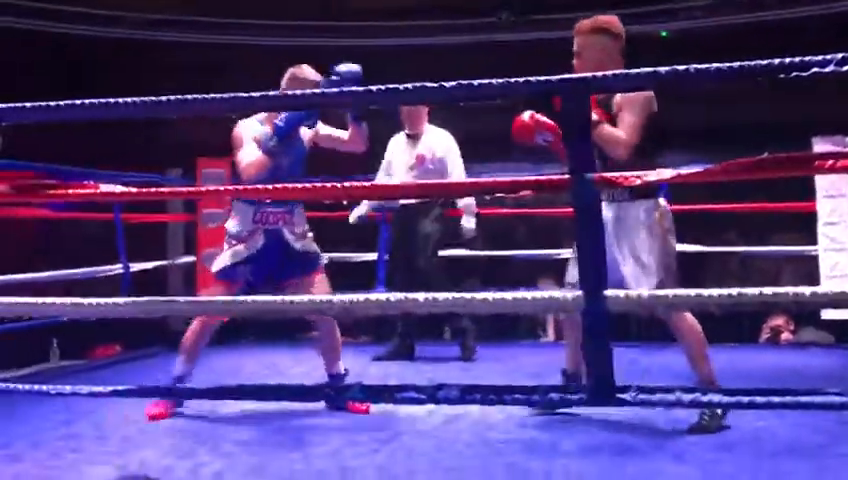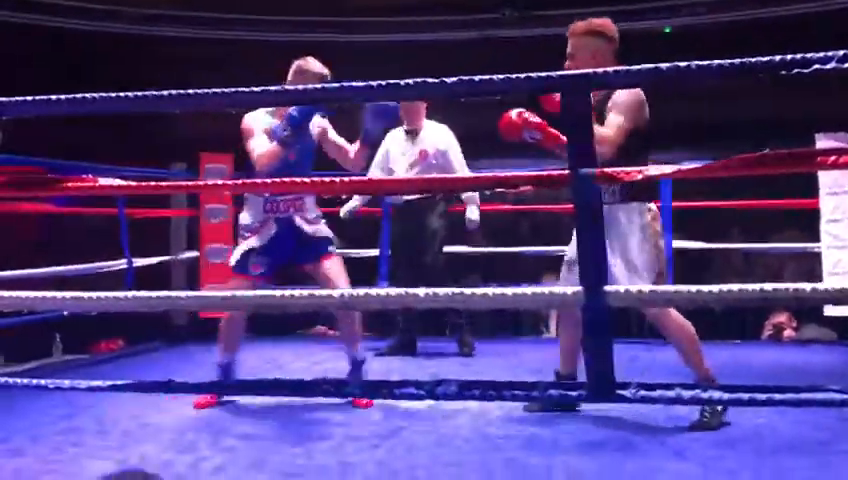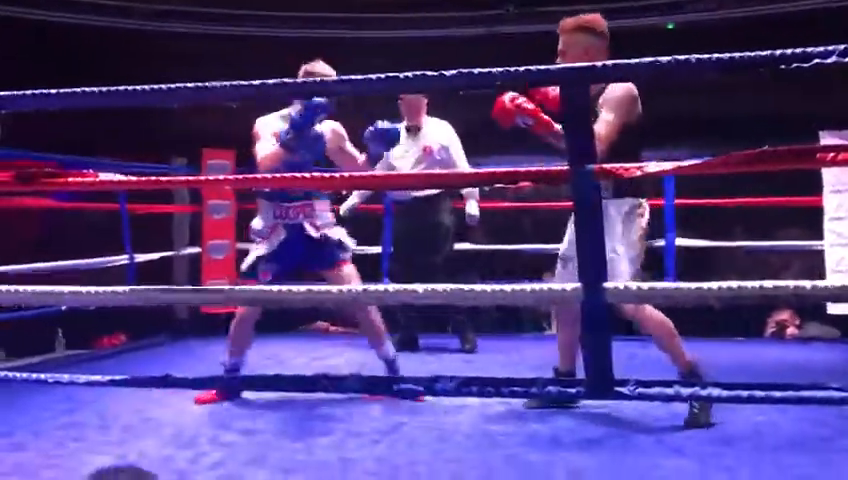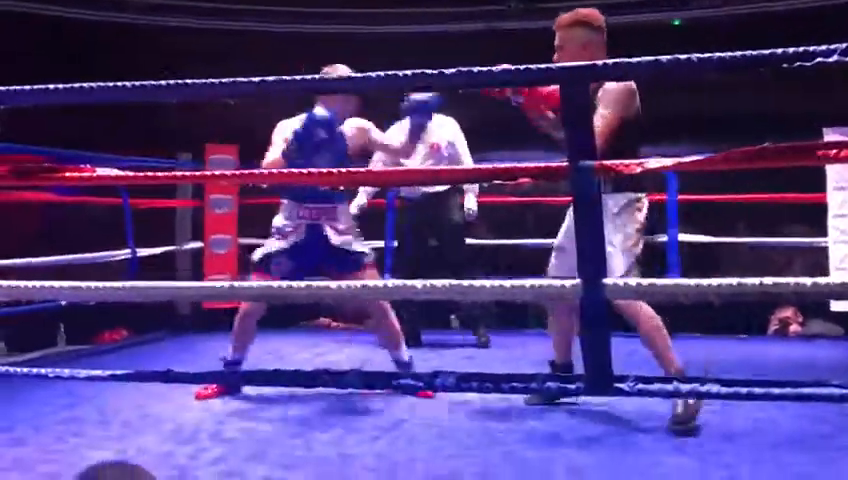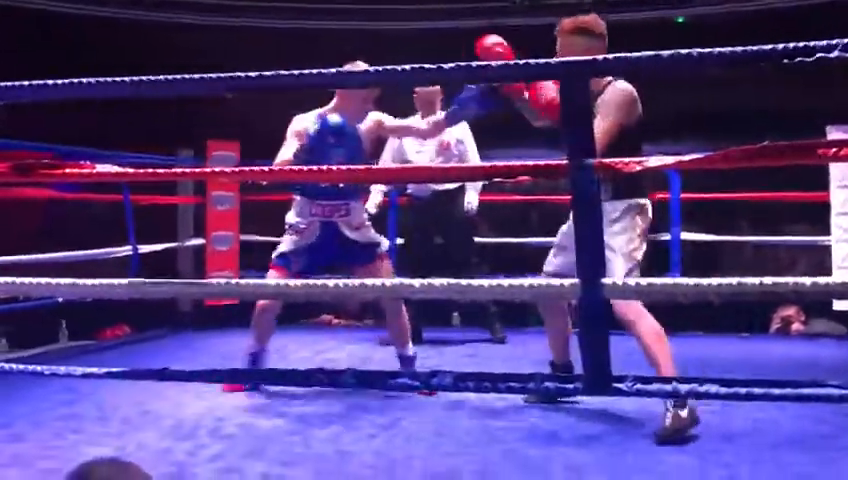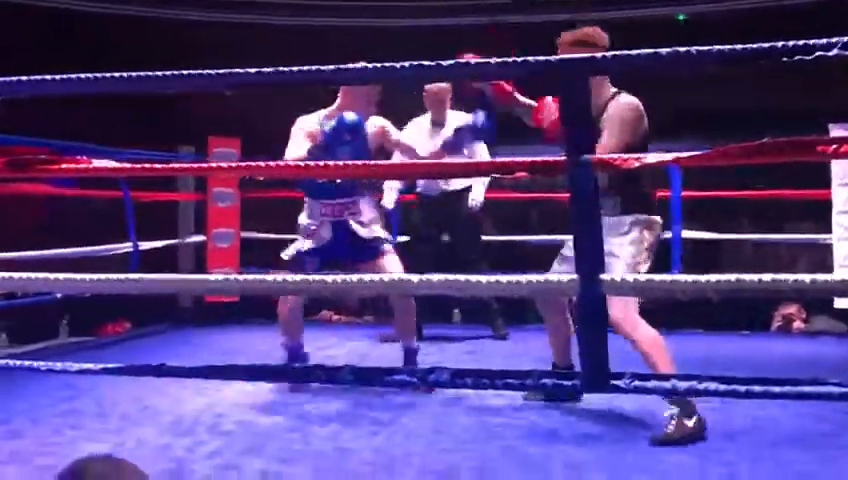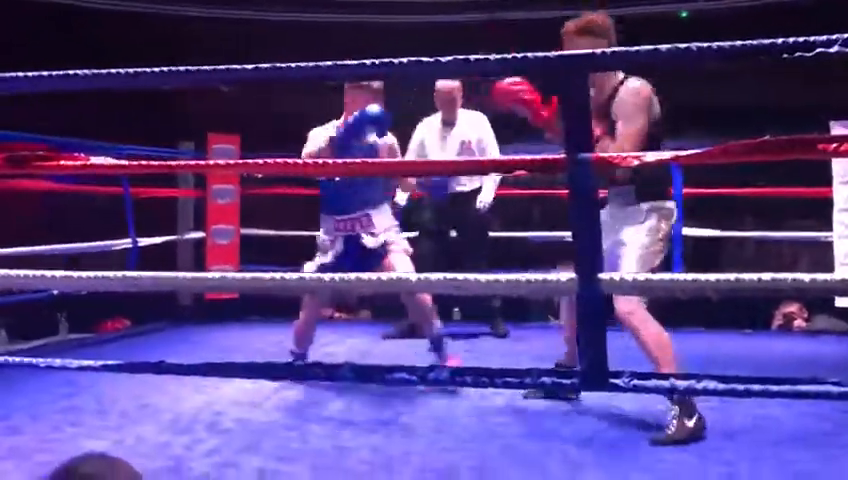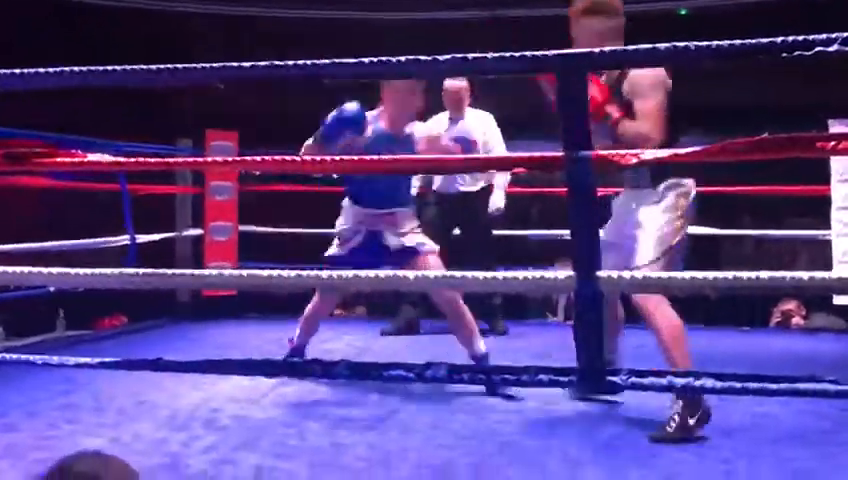
dt=0.1s
person 1, frame 1
left shoulder: (635, 92)
right shoulder: (598, 98)
left elbow: (620, 149)
left wrist: (587, 115)
right wrist: (554, 137)
left hip: (639, 211)
right hip: (606, 211)
left knee: (666, 306)
right ankle: (572, 382)
person 1, frame 2
left shoulder: (627, 95)
right shoulder: (591, 98)
left elbow: (606, 148)
right wrist: (543, 134)
left hip: (630, 213)
right hip: (597, 213)
left knee: (655, 308)
right knee: (569, 301)
left ankle: (711, 392)
right ankle: (565, 387)
person 1, frame 3
left shoulder: (620, 91)
right shoulder: (585, 94)
left elbow: (597, 147)
left wrist: (563, 109)
right wrist: (536, 120)
left hip: (620, 209)
left knee: (629, 303)
right knee: (564, 297)
left ankle: (693, 378)
right ankle: (565, 382)
person 1, frame 4
left shoulder: (618, 86)
left elbow: (594, 142)
right elbow: (566, 134)
left wrist: (558, 104)
right wrist: (529, 99)
left hip: (618, 202)
left knee: (621, 297)
left ankle: (682, 384)
right ankle: (562, 374)
person 1, frame 5
left shoulder: (619, 93)
left elbow: (591, 150)
right elbow: (539, 113)
left wrist: (562, 110)
right wrist: (510, 76)
left hip: (622, 211)
left knee: (623, 302)
left ankle: (680, 401)
right ankle: (561, 374)
person 1, frame 6
left shoulder: (624, 107)
right shoulder: (583, 104)
left elbow: (597, 170)
right elbow: (539, 118)
left wrist: (564, 130)
right wrist: (504, 93)
left hip: (629, 223)
right hip: (598, 221)
left knee: (620, 312)
right knee: (549, 294)
left ankle: (685, 409)
right ankle: (563, 375)
person 1, frame 7
left shoulder: (633, 93)
right shoulder: (591, 94)
left elbow: (623, 163)
right elbow: (567, 139)
left wrist: (588, 130)
right wrist: (532, 110)
left hip: (644, 211)
right hip: (616, 210)
left knee: (627, 306)
right knee: (574, 291)
left ankle: (686, 411)
right ankle: (568, 373)
person 1, frame 8
left shoulder: (645, 74)
right shoulder: (600, 77)
left elbow: (651, 141)
right elbow: (590, 131)
left wrist: (605, 110)
right wrist: (558, 91)
left hip: (661, 192)
right hip: (632, 194)
left knee: (645, 293)
left ankle: (692, 403)
right ankle: (604, 370)
person 2, frame 1
left shoulder: (308, 129)
right shoulder: (248, 129)
left elbow: (357, 145)
right elbow: (250, 174)
left wrist: (355, 111)
right wrist: (280, 137)
left hip: (291, 233)
right hip: (249, 235)
left knee: (324, 312)
right knee: (210, 315)
left ankle: (339, 390)
right ankle: (174, 389)
person 2, frame 2
left shoulder: (318, 124)
right shoulder: (257, 120)
left elbow: (355, 164)
right elbow: (261, 164)
left wrist: (371, 135)
right wrist: (292, 130)
left hip: (306, 221)
right hip: (264, 225)
right knee: (236, 306)
left ankle: (356, 372)
right ankle: (224, 380)
person 2, frame 3
left shoulder: (331, 130)
right shoulder: (268, 125)
left elbow: (359, 172)
right elbow: (265, 166)
left wrist: (375, 150)
right wrist: (295, 132)
left hip: (318, 224)
right hip: (275, 229)
left knee: (358, 299)
right knee: (247, 310)
left ankle: (394, 373)
right ankle: (229, 382)
person 2, frame 4
left shoulder: (355, 128)
right shoulder: (289, 128)
left elbow: (401, 150)
right elbow: (269, 170)
left wrist: (418, 125)
right wrist: (296, 146)
left hip: (335, 228)
right hip: (293, 229)
left knee: (377, 305)
right knee: (252, 306)
left ankle: (407, 373)
right ankle: (230, 377)
person 2, frame 5
left shoulder: (371, 123)
right shoulder: (304, 124)
left elbow: (425, 129)
right elbow: (279, 169)
left wrist: (460, 111)
right wrist: (306, 150)
left hip: (352, 224)
right hip: (308, 226)
left knee: (391, 297)
right knee: (268, 303)
left ankle: (409, 370)
right ankle: (253, 368)
person 2, frame 6
left shoulder: (376, 127)
right shoulder: (308, 125)
left elbow: (420, 158)
left wrist: (456, 139)
right wrist: (316, 145)
left hip: (361, 220)
right hip: (319, 224)
right knee: (290, 303)
left ankle: (410, 363)
right ankle: (295, 359)
person 2, frame 7
left shoulder: (385, 141)
right shoulder: (324, 134)
left elbow: (405, 182)
right elbow: (306, 162)
right wrist: (342, 138)
left hip: (379, 229)
right hip: (338, 235)
left knee: (411, 289)
right knee: (310, 313)
left ankle: (439, 349)
right ankle: (297, 362)
person 2, frame 8
left shoulder: (422, 136)
right shoulder: (356, 126)
right elbow: (309, 156)
right wrist: (325, 134)
left hip: (402, 228)
right hip: (356, 228)
left knee: (447, 296)
right knee: (324, 302)
left ankle: (484, 367)
right ankle: (295, 354)
person 3, frame 1
left shoulder: (440, 139)
right shoulder: (396, 142)
left elbow: (457, 178)
right elbow: (383, 179)
left wrist: (468, 214)
right wrist: (363, 207)
left hip: (427, 211)
right hip: (402, 213)
left knee: (427, 273)
right knee: (402, 279)
left ankle: (463, 330)
right ankle: (404, 342)
person 3, frame 2
left shoulder: (440, 134)
right shoulder: (392, 139)
left elbow: (460, 171)
right elbow: (377, 173)
left wrist: (472, 205)
right wrist: (355, 201)
left hip: (429, 208)
right hip: (401, 211)
left knee: (430, 271)
right knee: (403, 274)
left ankle: (462, 332)
right ankle: (406, 337)
person 3, frame 3
left shoulder: (441, 130)
left elbow: (461, 167)
right elbow: (375, 170)
left wrist: (471, 200)
right wrist: (354, 198)
left hip: (434, 205)
right hip: (404, 208)
left knee: (438, 268)
right knee: (403, 271)
left ankle: (463, 329)
right ankle: (407, 334)
person 3, frame 4
left shoulder: (447, 126)
right shoulder: (396, 131)
left elbow: (465, 163)
right elbow: (378, 165)
left wrist: (470, 195)
right wrist: (361, 197)
left hip: (444, 202)
right hip: (411, 204)
left knee: (454, 263)
right knee: (409, 266)
left ankle: (476, 324)
right ankle: (410, 329)
person 3, frame 5
left shoulder: (456, 125)
left elbow: (472, 162)
right elbow: (388, 165)
left wrist: (472, 192)
right wrist: (376, 196)
left hip: (452, 200)
right hip: (419, 203)
left knee: (463, 261)
right knee: (415, 264)
left ankle: (490, 321)
right ankle: (412, 326)
person 3, frame 6
left shoulder: (466, 123)
right shoulder: (414, 127)
left elbow: (482, 160)
right elbow: (399, 163)
left wrist: (478, 189)
right wrist: (389, 193)
left hip: (460, 199)
right hip: (427, 201)
left knee: (470, 260)
right knee: (419, 261)
left ankle: (493, 319)
person 3, frame 7
left shoulder: (476, 122)
right shoulder: (425, 126)
left elbow: (493, 160)
right elbow: (412, 162)
left wrist: (487, 191)
right wrist: (402, 192)
left hip: (469, 199)
right hip: (436, 200)
left knee: (476, 260)
right knee: (424, 259)
left ankle: (493, 319)
right ankle: (413, 320)
person 3, frame 8
left shoulder: (483, 121)
right shoulder: (434, 124)
left wrist: (498, 191)
right wrist: (410, 190)
left hip: (475, 198)
right hip: (442, 198)
left knee: (480, 258)
left ankle: (492, 317)
right ankle: (409, 317)
